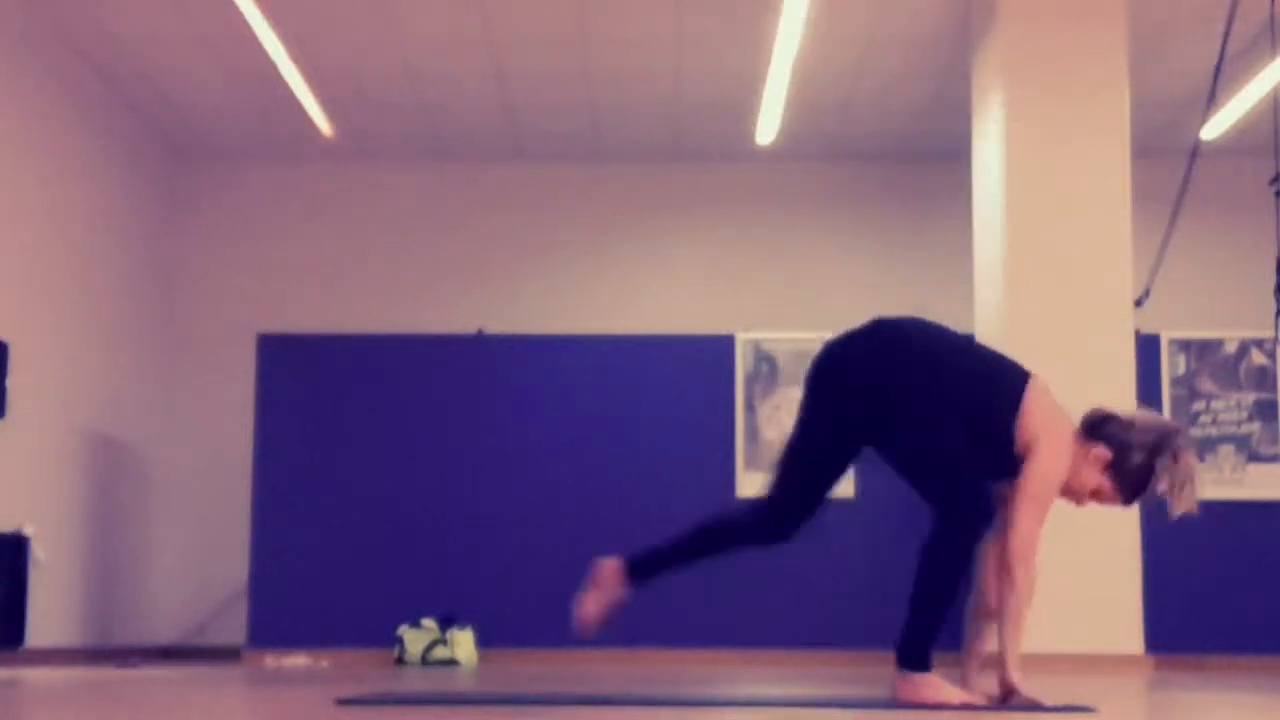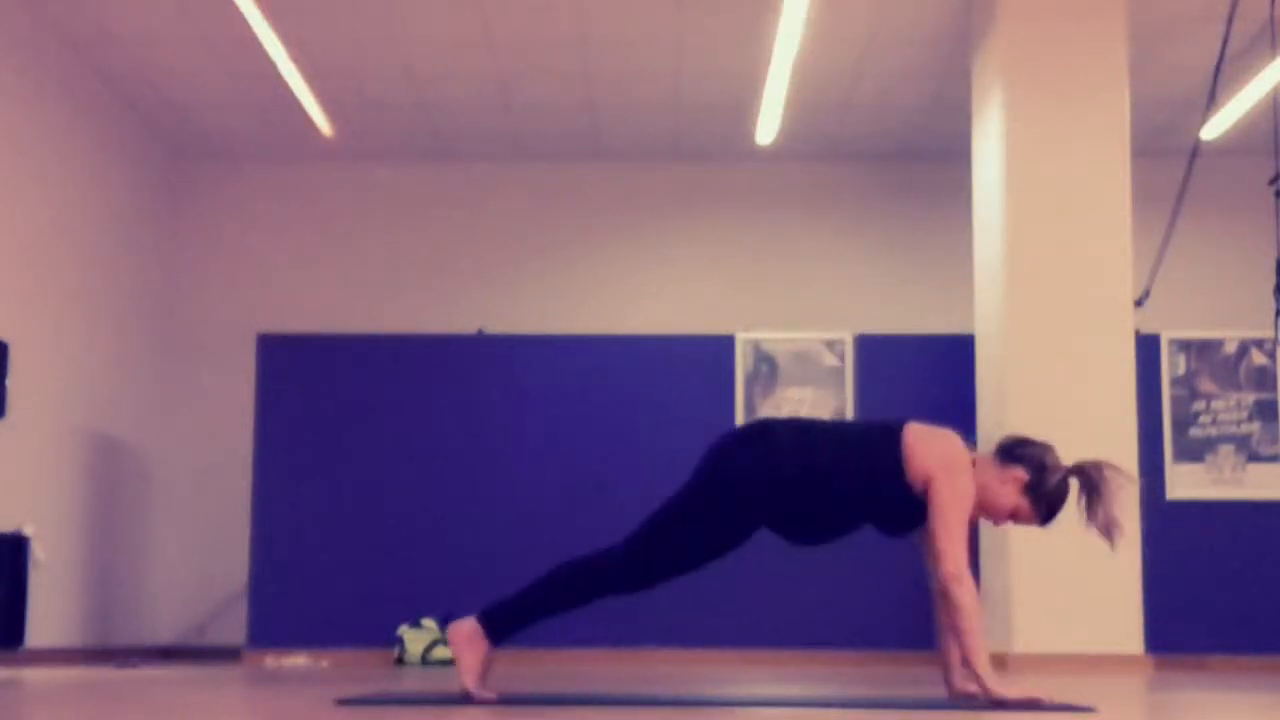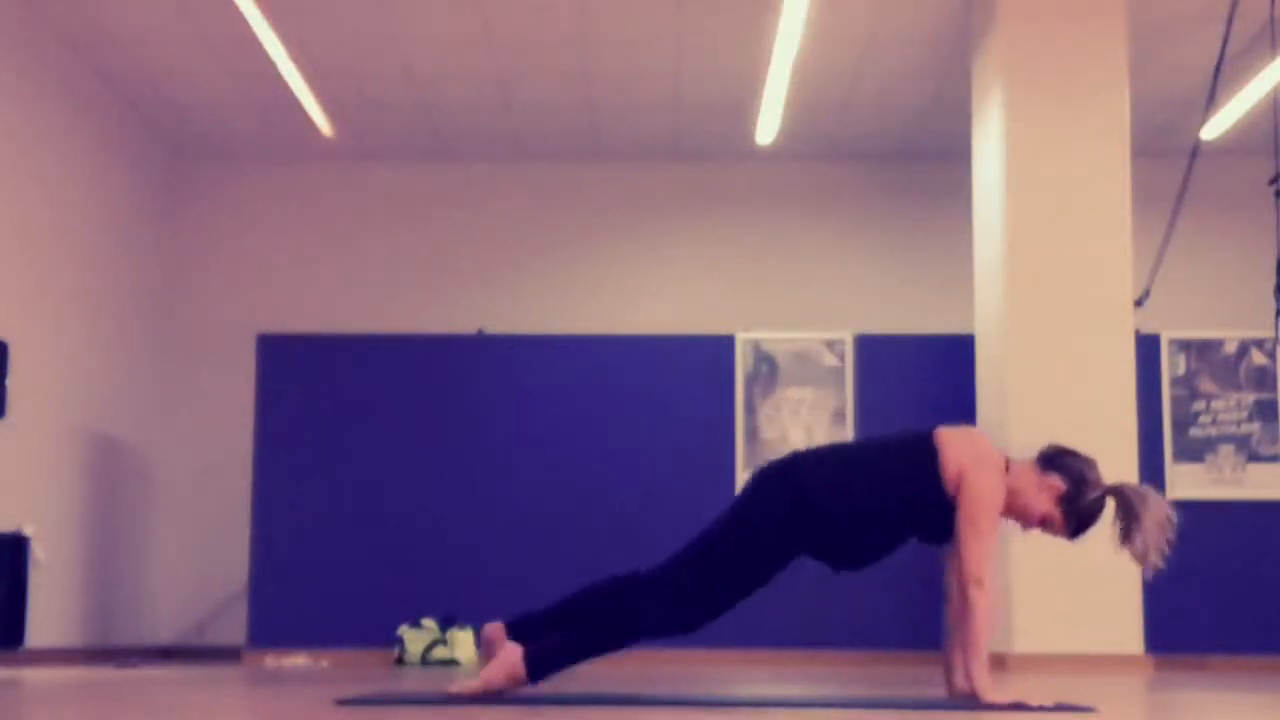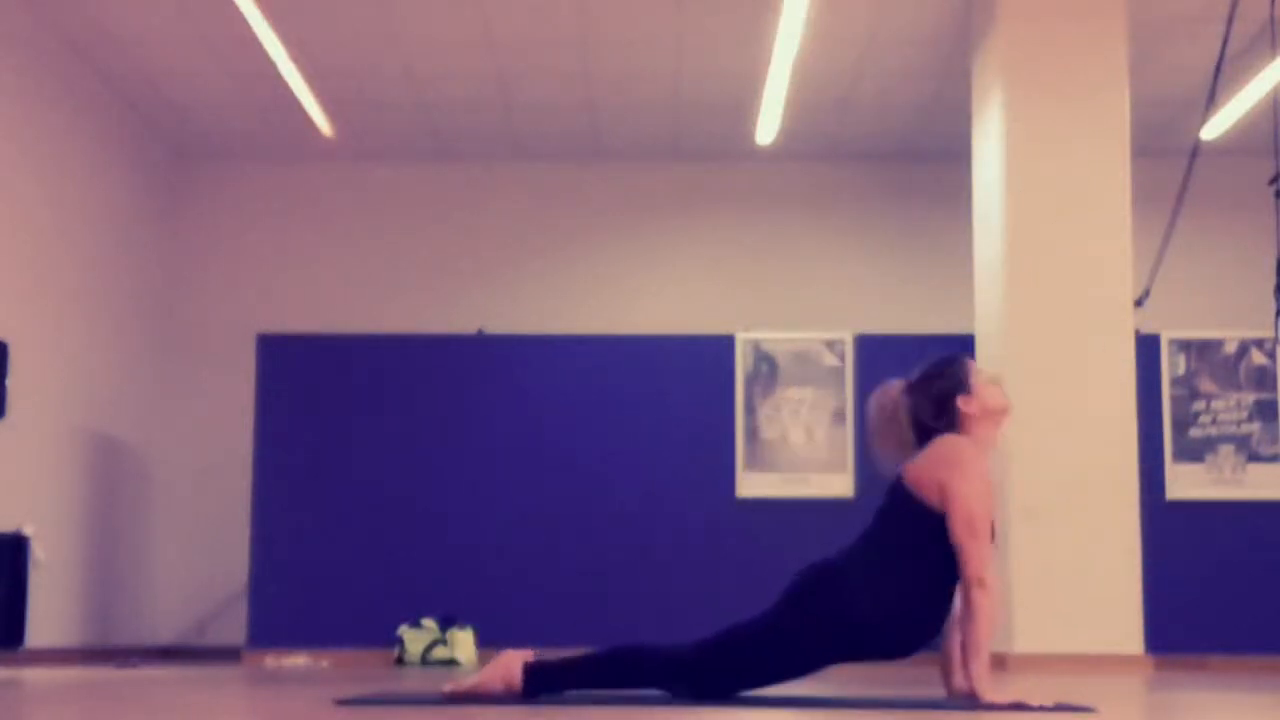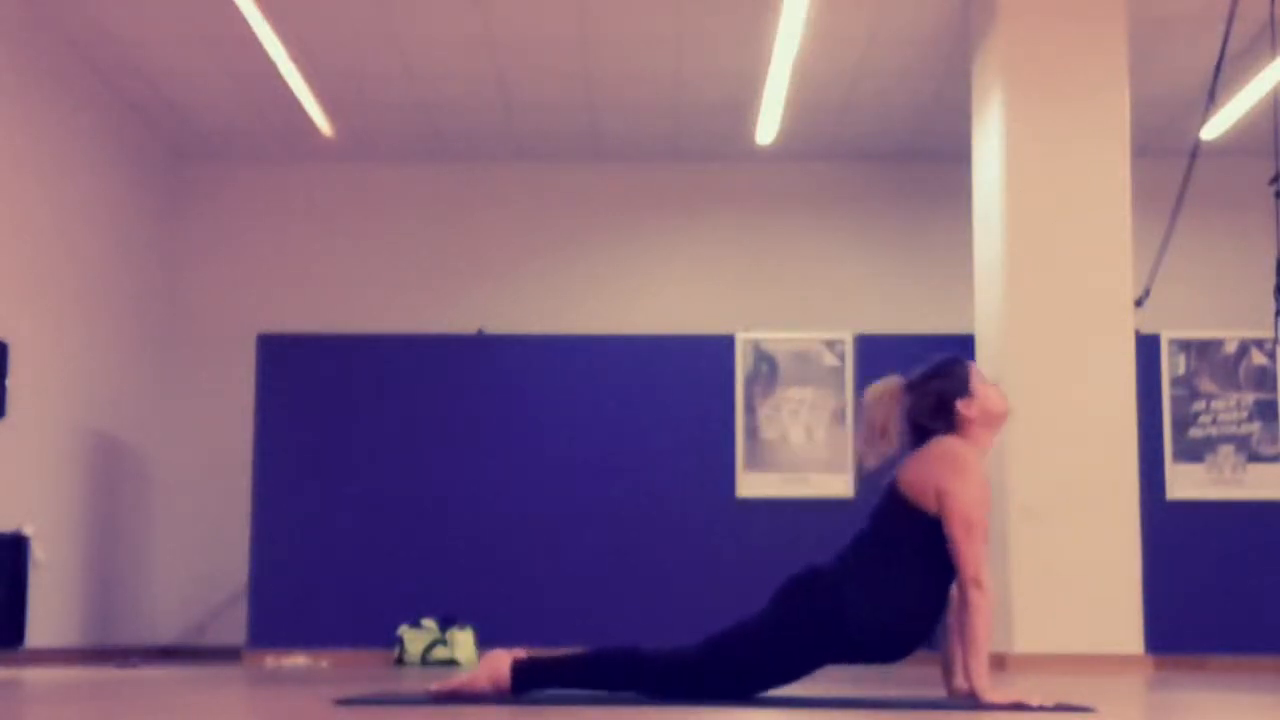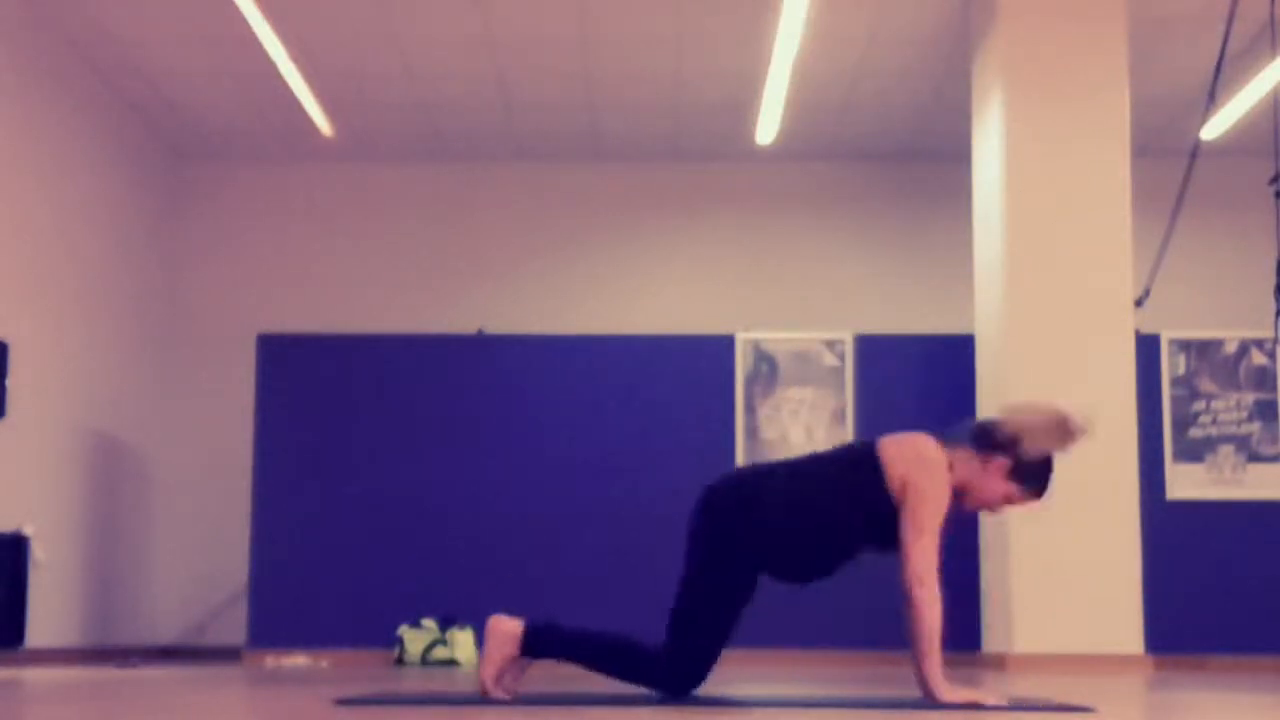
dt=0.2s
person 1, frame 1
right shoulder: (1049, 448)
left elbow: (1001, 555)
right elbow: (1019, 558)
left wrist: (974, 656)
right wrist: (1009, 666)
left hip: (856, 368)
right hip: (862, 373)
left knee: (780, 518)
right knee: (965, 511)
left ankle: (625, 574)
right ankle: (915, 674)
person 1, frame 2
left shoulder: (947, 470)
right shoulder: (950, 469)
left elbow: (947, 583)
right elbow: (954, 580)
left wrist: (958, 671)
right wrist: (986, 677)
left hip: (761, 468)
right hip: (754, 476)
left knee: (630, 566)
right knee: (632, 566)
left ankle: (482, 630)
right ankle: (479, 630)
person 1, frame 3
left shoulder: (975, 476)
right shoulder: (985, 471)
left elbow: (958, 585)
right elbow: (975, 583)
left wrist: (958, 677)
right wrist: (982, 685)
left hip: (797, 497)
right hip: (794, 503)
left knee: (670, 596)
right knee: (673, 598)
left ankle: (515, 636)
right ankle: (524, 656)
person 1, frame 4
left shoulder: (944, 460)
right shoulder: (963, 458)
left elbow: (949, 579)
right elbow: (979, 580)
left wrist: (960, 672)
right wrist: (980, 683)
left hip: (839, 611)
right hip: (843, 612)
left knee: (689, 667)
right knee: (689, 670)
left ankle: (530, 668)
right ankle: (527, 674)
person 1, frame 5
left shoulder: (939, 461)
right shoulder: (957, 463)
left elbow: (947, 578)
right elbow: (973, 580)
left wrist: (957, 676)
right wrist: (981, 684)
left hip: (831, 614)
right hip: (829, 616)
left knee: (680, 670)
right knee: (680, 677)
left ankle: (519, 665)
right ankle: (515, 670)
person 1, frame 6
left shoulder: (931, 466)
right shoulder: (931, 475)
left elbow: (922, 584)
right elbow: (921, 583)
left wrist: (932, 677)
right wrist: (937, 683)
left hip: (752, 517)
right hip: (741, 517)
left knee: (678, 671)
right knee: (682, 668)
right ankle: (524, 636)
